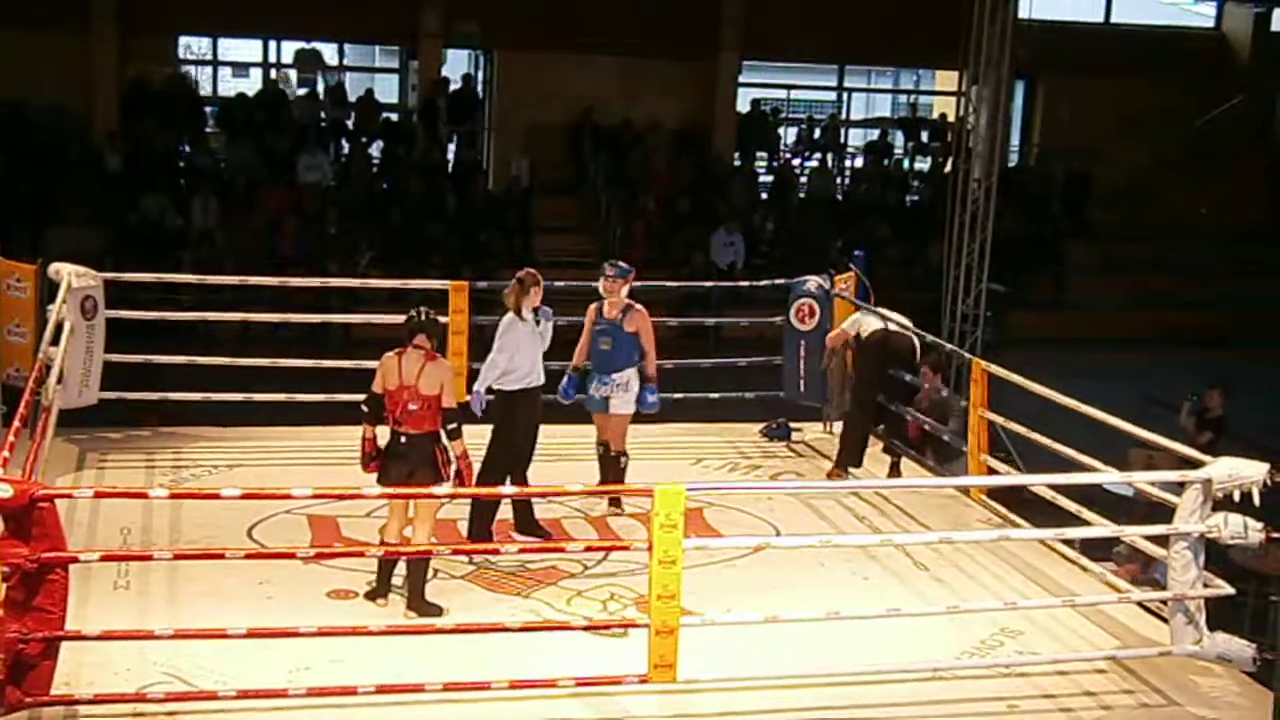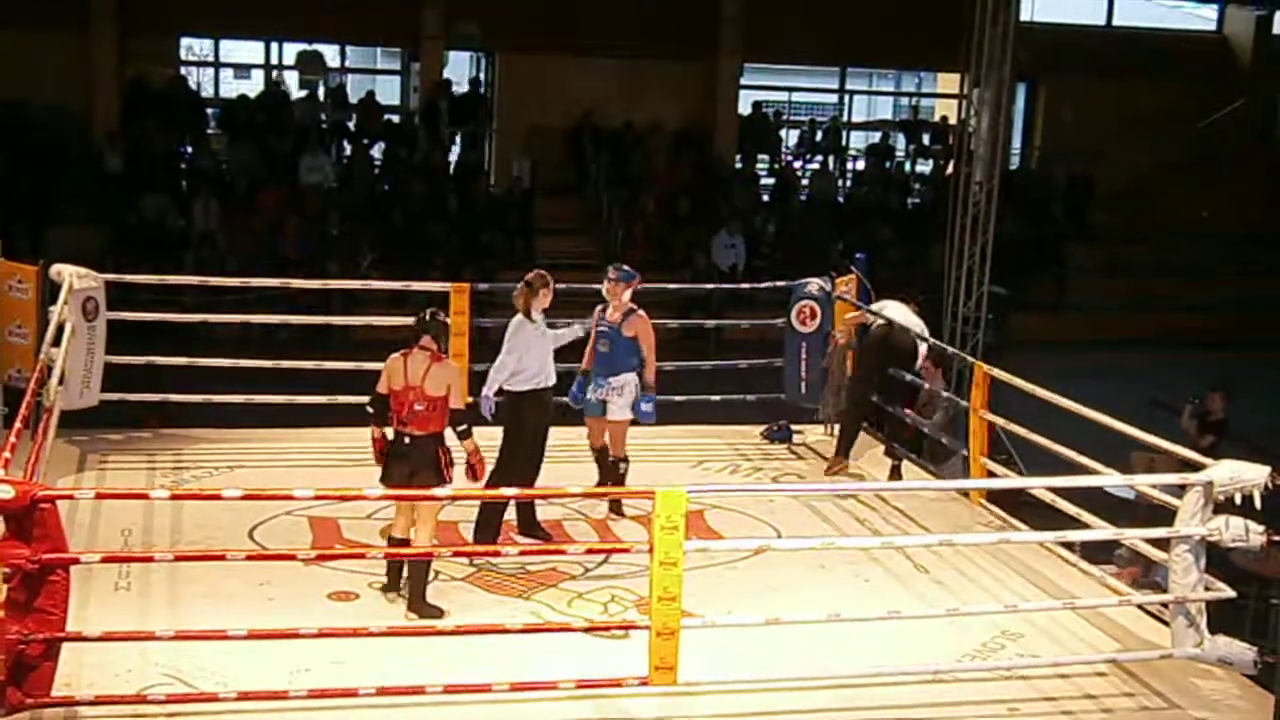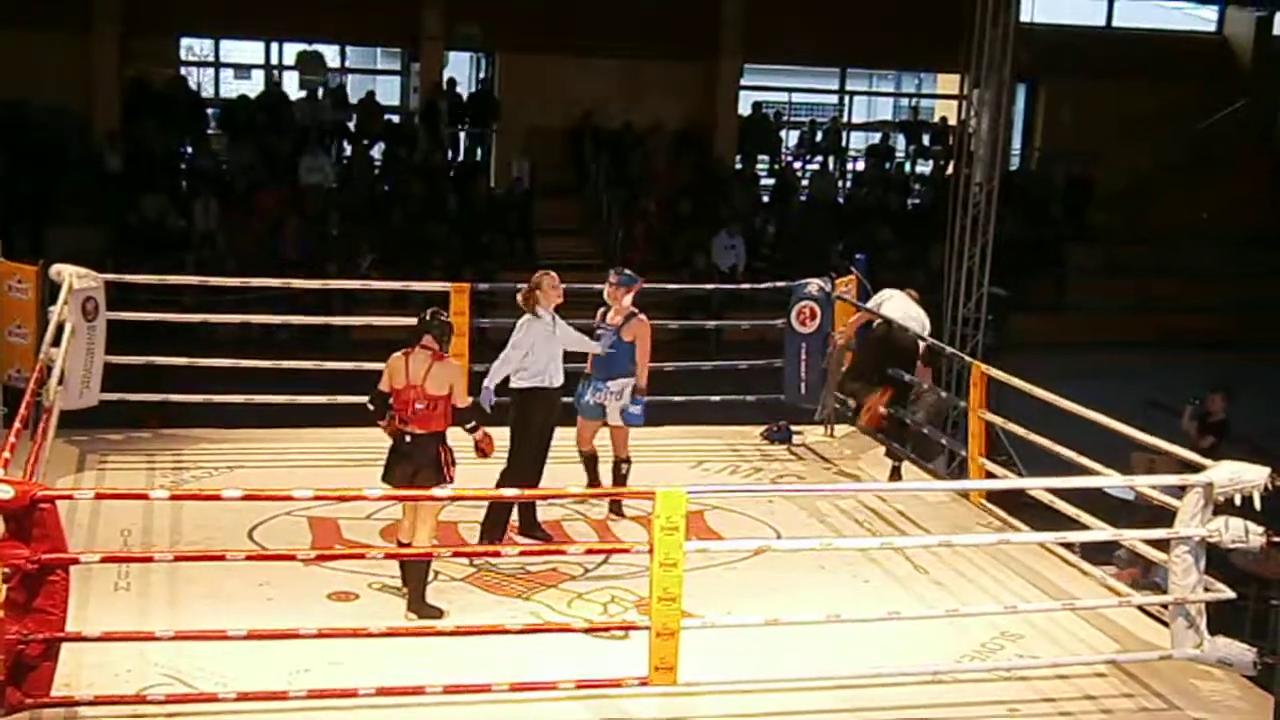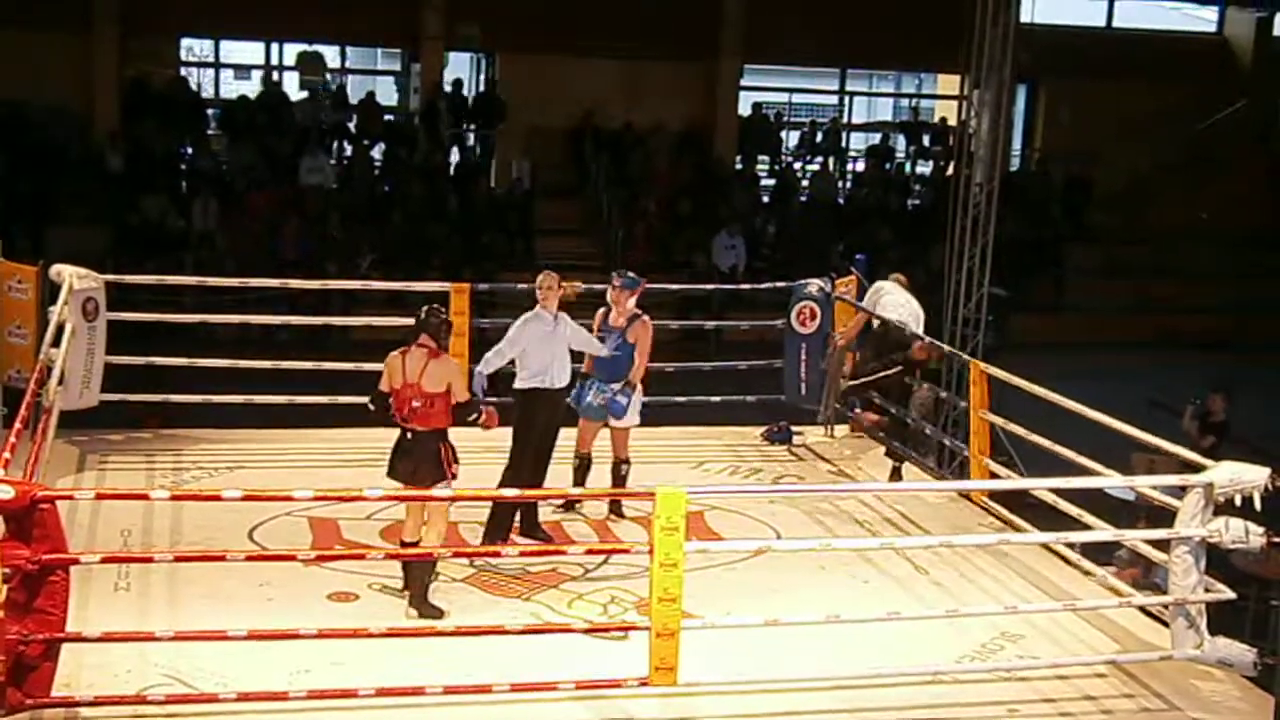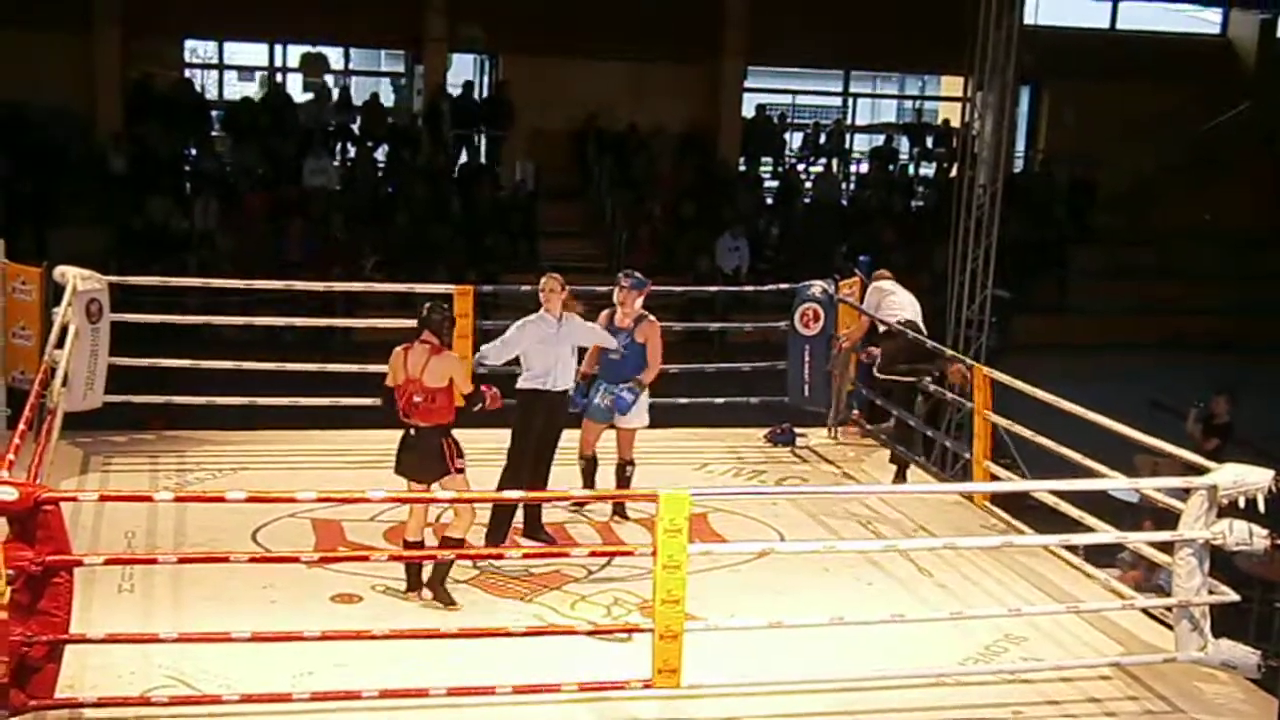
dt=0.2s
person 1, frame 1
left shoulder: (388, 361)
right shoulder: (442, 369)
left elbow: (372, 406)
right elbow: (450, 419)
left wrist: (369, 442)
right wrist: (462, 459)
left hip: (396, 449)
right hip: (426, 451)
left knee: (395, 519)
right knee: (423, 526)
left ankle: (381, 588)
right ankle: (415, 600)
person 1, frame 2
left shoulder: (394, 362)
right shoulder: (449, 370)
left elbow: (376, 407)
right elbow: (458, 420)
left wrist: (378, 439)
right wrist: (474, 455)
left hip: (399, 449)
right hip: (430, 453)
left knee: (402, 516)
right knee: (425, 527)
left ankle: (392, 583)
right ankle: (416, 601)
person 1, frame 3
left shoulder: (396, 361)
right shoulder: (451, 369)
left elbow: (376, 405)
right elbow: (465, 415)
left wrist: (389, 425)
right wrist: (482, 438)
left hip: (402, 448)
right hip: (432, 452)
left knee: (408, 517)
right knee: (425, 527)
left ankle: (408, 580)
right ankle: (416, 602)
person 1, frame 4
left shoulder: (394, 359)
right shoulder: (448, 366)
left elbow: (378, 405)
right elbow: (466, 409)
right wrist: (487, 415)
left hip: (406, 445)
right hip: (434, 448)
left knee: (413, 516)
right knee: (436, 525)
left ankle: (411, 584)
right ankle: (418, 599)
person 1, frame 5
left shoulder: (399, 355)
right shoulder: (449, 361)
left elbow: (388, 400)
right elbow: (472, 401)
right wrist: (490, 397)
left hip: (410, 441)
right hip: (437, 444)
left knee: (417, 514)
right knee: (465, 513)
left ankle: (414, 585)
right ankle: (435, 582)
person 2, frame 1
left shoulder: (529, 321)
right shoulder: (512, 323)
left elbow: (541, 345)
right elbow: (496, 360)
left wrist: (547, 322)
right wrist: (479, 388)
left hip: (530, 397)
right hip: (512, 398)
left knee: (521, 464)
right knee: (496, 466)
left ankle: (525, 520)
right ankle: (479, 533)
person 2, frame 2
left shoulder: (538, 322)
right shoulder: (521, 325)
right elbow: (505, 361)
left wrist: (578, 330)
right wrist: (488, 391)
left hip: (541, 397)
right hip: (522, 399)
left knee: (531, 465)
right knee: (509, 467)
left ankle: (527, 522)
right ankle: (485, 533)
person 2, frame 3
left shoulder: (554, 322)
right shoulder: (530, 323)
left elbow: (573, 340)
right elbow: (509, 356)
left wrist: (600, 347)
right wrist: (489, 384)
left hip: (549, 396)
right hip: (529, 396)
left knee: (536, 463)
right knee: (518, 464)
left ankle: (528, 522)
right ankle: (491, 532)
person 2, frame 4
left shoulder: (564, 322)
right shoulder: (528, 323)
left elbow: (583, 339)
right elbow: (504, 350)
left wrist: (604, 351)
right wrist: (482, 370)
left hip: (556, 397)
right hip: (532, 396)
left knee: (540, 463)
right knee: (519, 465)
left ankle: (529, 523)
right ankle: (495, 533)
person 2, frame 5
left shoulder: (573, 323)
right shoulder: (529, 326)
left elbow: (595, 334)
right elbow: (502, 349)
left wrist: (617, 344)
right wrist: (485, 353)
left hip: (559, 399)
right hip: (532, 398)
left knee: (542, 464)
right knee: (517, 466)
left ankle: (533, 525)
right ankle: (495, 536)
person 3, frame 1
left shoulder: (636, 314)
right shoulder: (594, 309)
left elbow: (649, 351)
right elbow: (585, 343)
left wrist: (651, 383)
right wrist: (573, 373)
left hip: (623, 380)
right hip: (598, 378)
left knee: (617, 441)
right knee: (602, 435)
left ankle: (615, 496)
right ankle: (605, 482)
person 3, frame 2
left shoulder: (637, 319)
right shoulder: (600, 311)
left elbow: (649, 358)
left wrist: (648, 392)
right wrist: (582, 377)
left hip: (622, 384)
right hip: (598, 382)
left knee: (617, 446)
right knee: (595, 438)
left ankle: (616, 500)
right ankle: (604, 479)
person 3, frame 3
left shoulder: (637, 323)
right shoulder: (602, 314)
left elbow: (642, 363)
left wrist: (638, 397)
right wrist: (585, 381)
left hip: (621, 388)
right hip: (596, 385)
left knee: (619, 448)
right knee: (583, 441)
left ankle: (616, 501)
right ankle: (594, 483)
person 3, frame 4
left shoulder: (641, 324)
right shoulder: (602, 315)
left elbow: (640, 362)
left wrist: (627, 391)
right wrist: (583, 382)
left hip: (620, 389)
right hip: (597, 386)
left knee: (619, 449)
right knee: (582, 444)
left ankle: (615, 502)
right ankle: (576, 495)
person 3, frame 5
left shoulder: (649, 325)
right shoulder: (606, 317)
left elbow: (654, 364)
right elbow: (594, 351)
left wrist: (635, 389)
right wrist: (582, 382)
left hip: (630, 391)
right hip: (602, 387)
left knee: (625, 451)
right knee: (586, 444)
left ankle: (619, 504)
right ankle: (588, 491)
person 4, frame 1
left shoulder: (867, 313)
right shoulder: (906, 323)
left elbow: (832, 340)
right elbow: (916, 354)
left hip: (876, 342)
right hip: (907, 345)
left knee: (860, 406)
left ankle: (842, 465)
right ankle: (895, 464)
person 4, frame 2
left shoulder: (888, 305)
right shoulder: (922, 329)
left elbow: (849, 319)
right elbow: (917, 361)
left hip: (881, 335)
right hip: (909, 345)
left knee: (856, 397)
right knee: (898, 406)
left ankle: (841, 456)
right ankle: (895, 466)
person 4, frame 3
left shoulder: (889, 294)
right shoulder: (924, 318)
left elbow: (858, 319)
right elbow: (920, 351)
left wrist: (846, 336)
left hip: (884, 332)
right hip: (910, 343)
left knee: (850, 381)
right knee: (899, 407)
left ankle: (869, 398)
right ankle: (896, 468)
person 4, frame 4
left shoulder: (881, 286)
right shoulder: (917, 307)
left elbow: (859, 321)
left wrist: (845, 339)
left hip: (887, 331)
right hip: (910, 340)
left knee: (859, 377)
right knee: (899, 408)
left ankle: (912, 355)
right ankle: (897, 468)
person 4, frame 5
left shoulder: (877, 286)
right shoulder: (909, 297)
left elbow: (864, 323)
left wrist: (849, 341)
right wrist: (878, 352)
left hip: (898, 334)
right hip: (919, 339)
left knee: (884, 373)
right knee: (905, 410)
left ankle: (945, 368)
right ankle: (901, 470)
